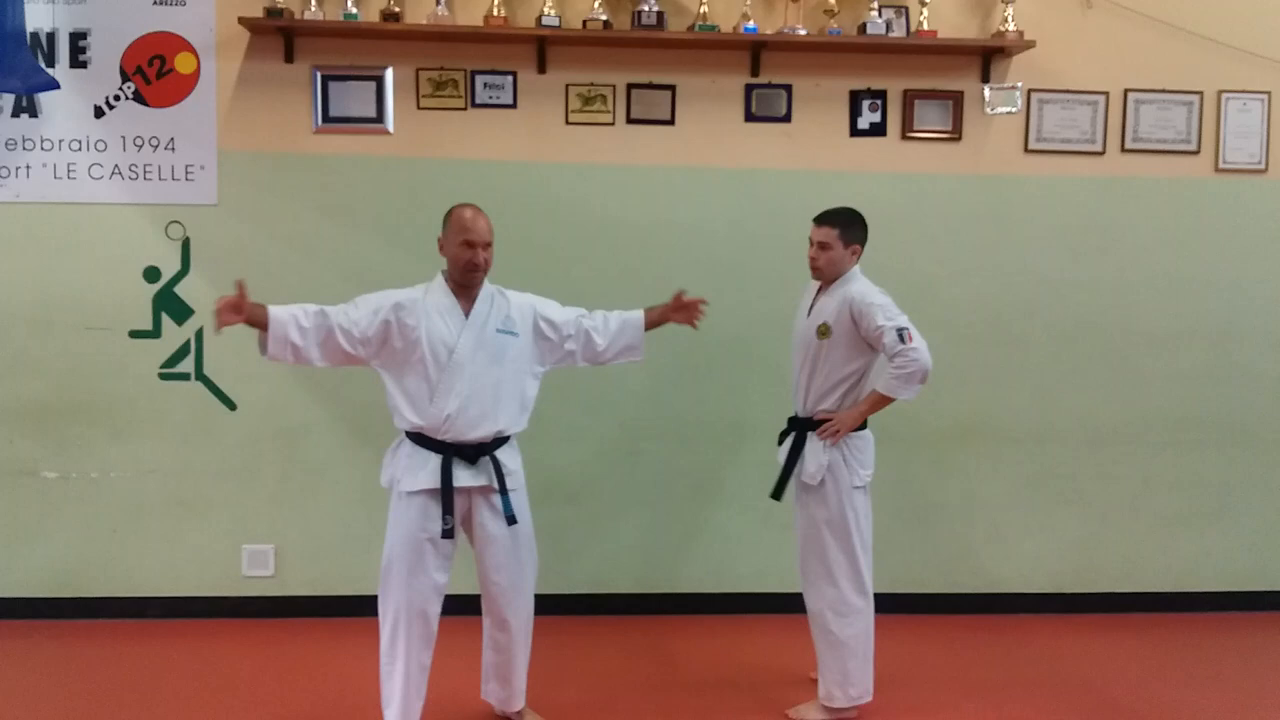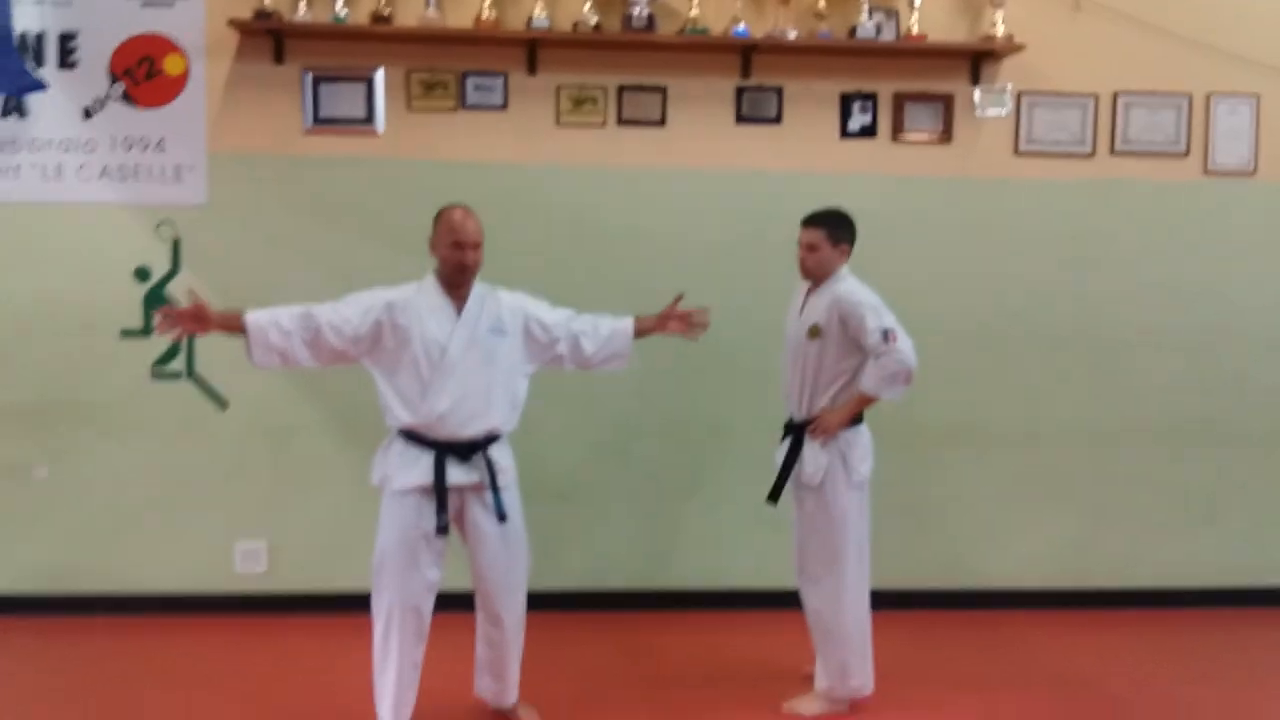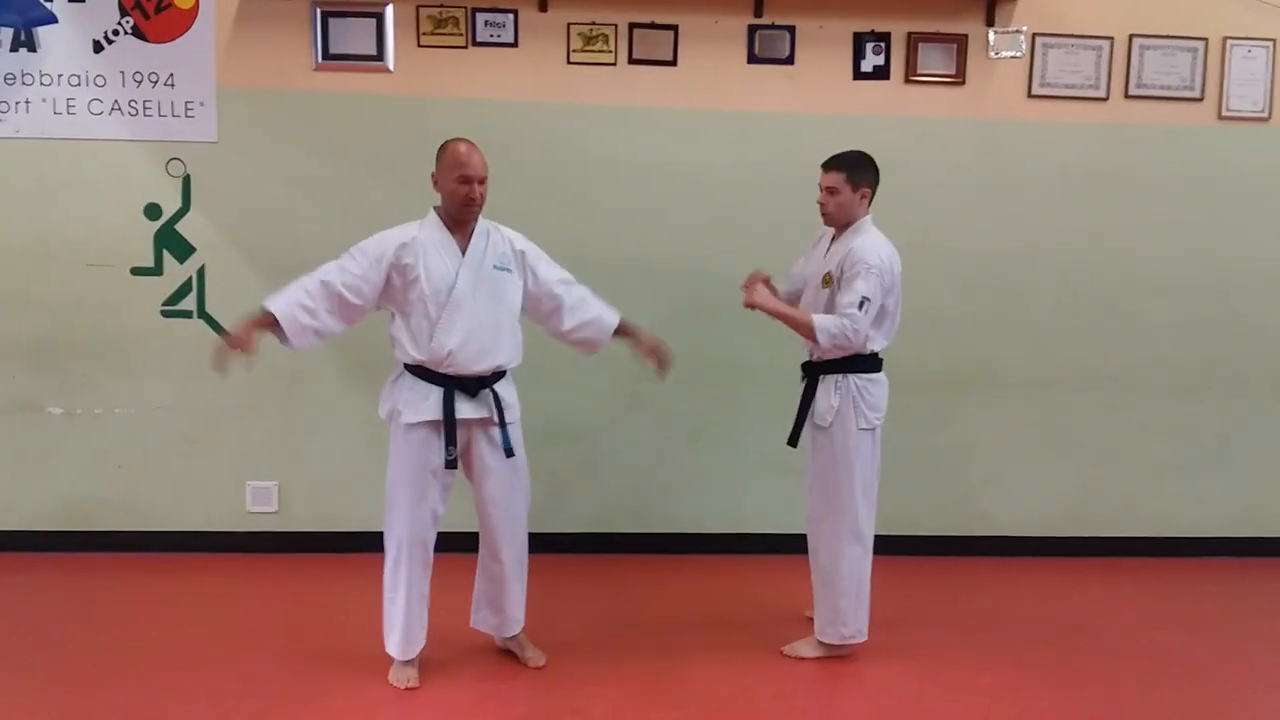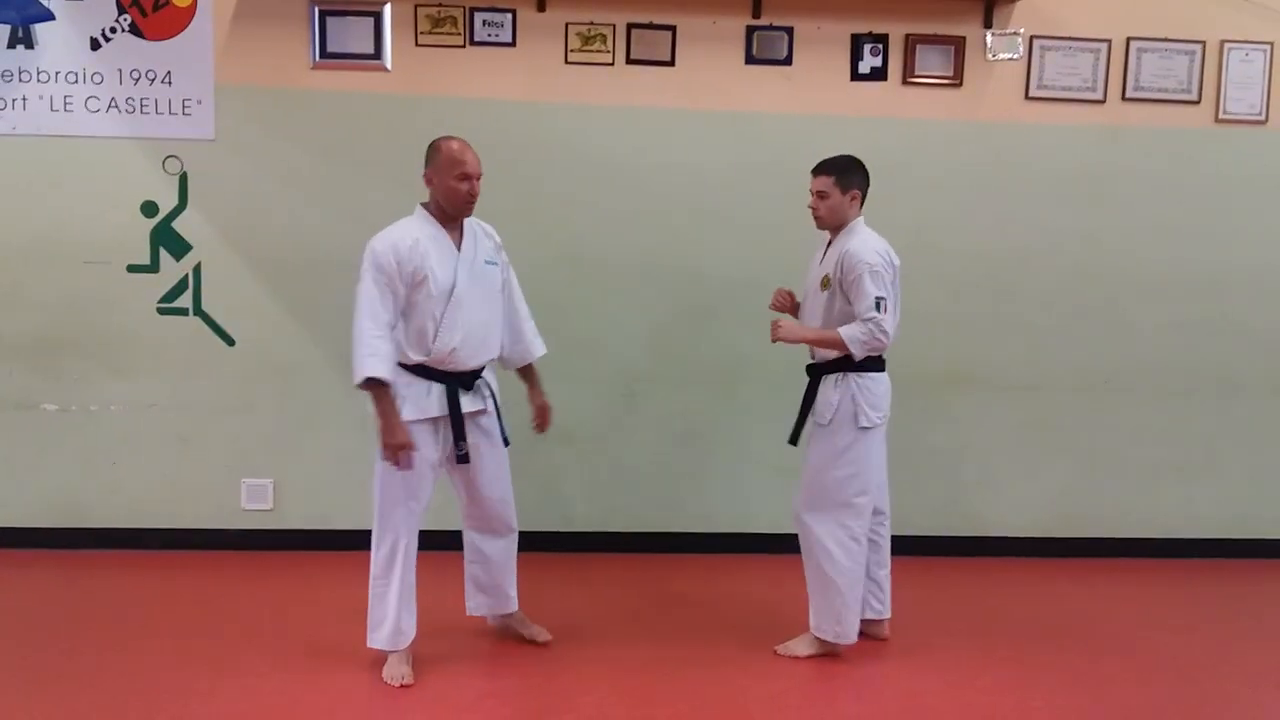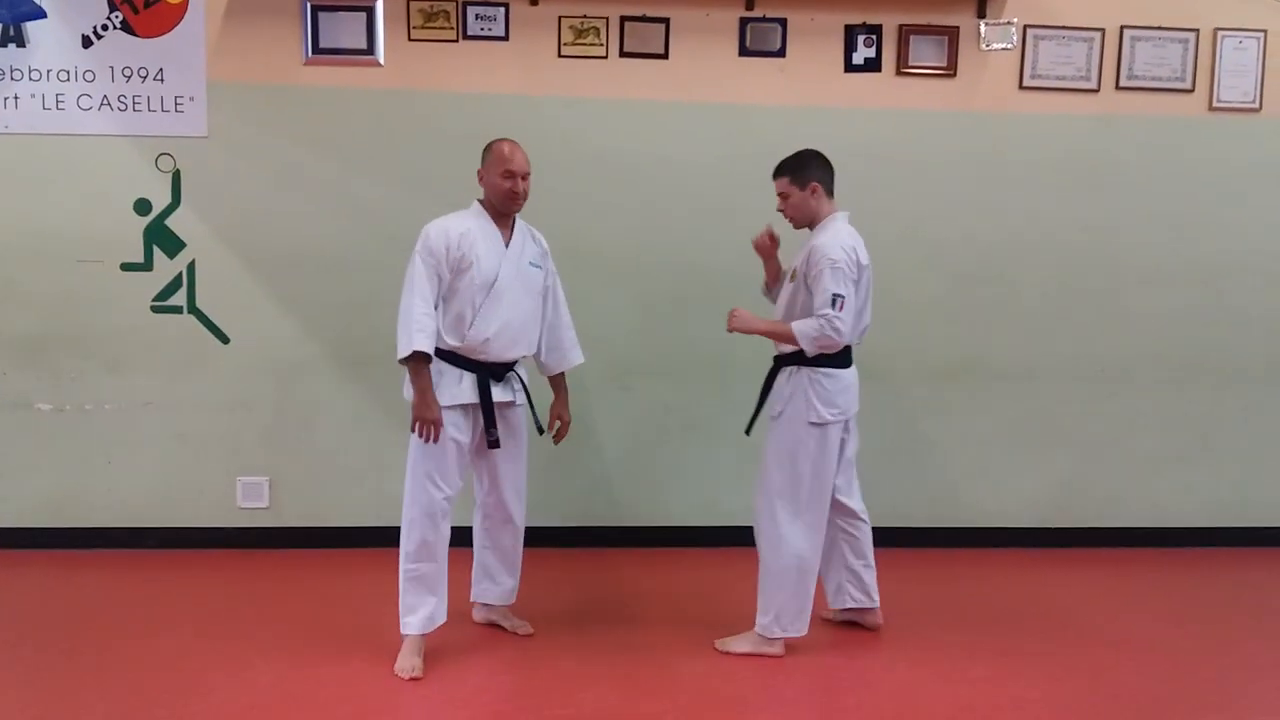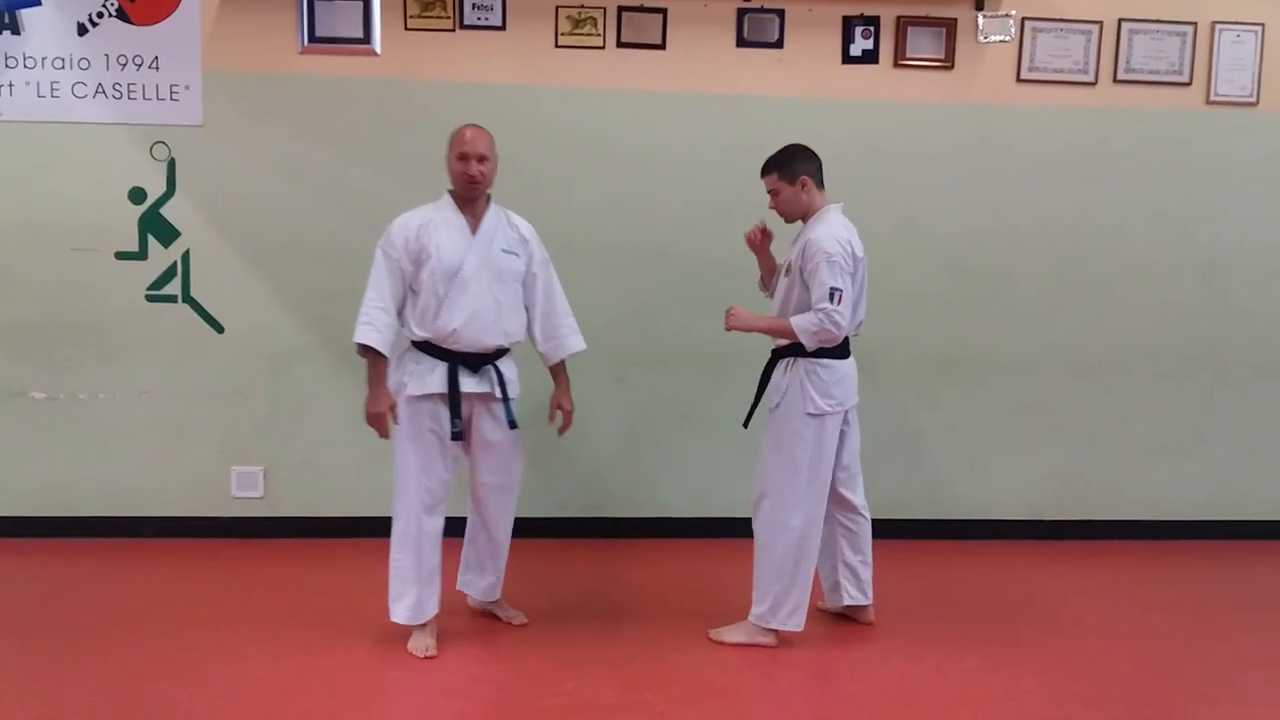
dt=0.5s
person 1, frame 1
left shoulder: (524, 312)
right shoulder: (398, 311)
left elbow: (594, 331)
right elbow: (323, 326)
left wrist: (663, 315)
right wrist: (249, 314)
left hip: (496, 471)
right hip: (425, 472)
left knee: (511, 593)
right knee: (409, 596)
person 1, frame 2
left shoulder: (515, 312)
right shoulder: (390, 309)
left elbow: (583, 334)
right elbow: (310, 326)
left wrist: (657, 323)
right wrist: (217, 321)
left hip: (487, 467)
right hip: (418, 469)
left knee: (504, 586)
right knee: (403, 592)
person 1, frame 3
left shoulder: (512, 246)
right shoulder: (399, 246)
left elbow: (566, 299)
right elbow: (330, 290)
left wrist: (634, 336)
right wrist: (254, 325)
left hip: (492, 402)
right hip: (423, 403)
left knee: (506, 524)
right knee: (411, 528)
left ankle: (508, 629)
right ankle: (405, 650)
person 1, frame 4
left shoulder: (487, 240)
right shoulder: (394, 245)
left elbow: (512, 317)
right elbow: (374, 333)
left wrist: (536, 388)
right wrist: (388, 417)
left hip: (477, 396)
right hip: (418, 398)
left knee: (494, 510)
right knee: (398, 521)
left ankle: (502, 609)
right ankle: (395, 643)
person 1, frame 5
left shoulder: (535, 246)
right shoulder: (445, 234)
left elbow: (551, 323)
right elbow: (417, 314)
left wrist: (560, 394)
right wrist: (423, 391)
left hip: (507, 388)
right hip: (450, 386)
left knee: (506, 503)
right knee: (429, 505)
left ankle: (491, 601)
right ankle: (416, 630)
person 1, frame 6
left shoulder: (519, 233)
right shoulder: (411, 229)
left elbow: (547, 309)
right elbow: (381, 309)
left wrist: (561, 384)
right wrist: (377, 386)
left hip: (493, 378)
right hip: (429, 378)
left knee: (498, 494)
right knee: (420, 496)
left ankle: (484, 592)
right ankle: (420, 615)
person 2, frame 1
left shoulder: (862, 299)
right shoulder: (816, 292)
left elbow: (915, 360)
left wrist: (858, 412)
right wrist: (806, 429)
left hip: (838, 449)
right hip: (811, 444)
left knee: (839, 571)
right knee: (823, 565)
right ankle: (843, 668)
person 2, frame 2
left shoulder: (852, 299)
right shoulder: (806, 293)
left elbow: (899, 359)
left wrist: (845, 412)
left hip: (836, 447)
right hip: (807, 442)
left knee: (836, 566)
right knee: (817, 563)
right ankle: (839, 664)
person 2, frame 3
left shoulder: (869, 253)
right shoulder: (827, 242)
left elbow: (844, 332)
right elbow: (799, 298)
left wrist: (770, 306)
right wrist: (768, 291)
left hip: (850, 390)
right hip: (829, 386)
left knee: (839, 512)
right knee: (835, 507)
left ankle: (838, 631)
right ankle: (842, 606)
person 2, frame 4
left shoulder: (864, 253)
right shoulder: (834, 247)
left elbow: (875, 333)
left wrist: (801, 333)
right wrist: (797, 310)
left hip: (852, 391)
right hip: (844, 389)
left knee: (824, 509)
right knee: (863, 506)
left ankle: (832, 628)
right ankle: (871, 614)
person 2, frame 5
left shoulder: (830, 248)
right shoulder: (831, 239)
left elbow: (829, 330)
right elbow: (796, 301)
left wrist: (757, 326)
right wrist: (770, 262)
left hip: (812, 386)
right hip: (827, 382)
left knee: (787, 509)
right knee: (838, 498)
left ankle: (772, 631)
right ankle: (861, 603)
person 2, frame 6
left shoulder: (825, 240)
right shoulder: (824, 231)
left elbow: (828, 324)
right elbow: (786, 292)
left wrist: (755, 324)
right wrist: (763, 255)
left hip: (810, 378)
right hip: (827, 375)
left knee: (785, 500)
right knee: (839, 492)
left ankle: (767, 621)
right ankle: (854, 598)
